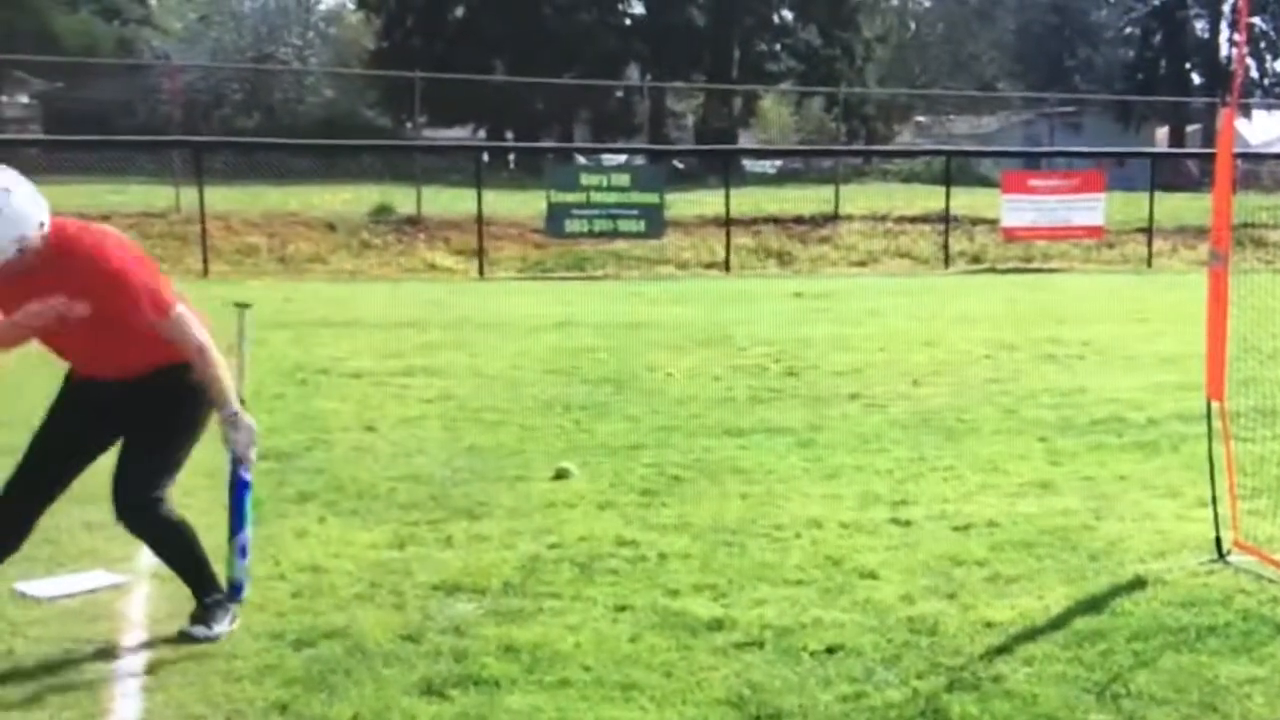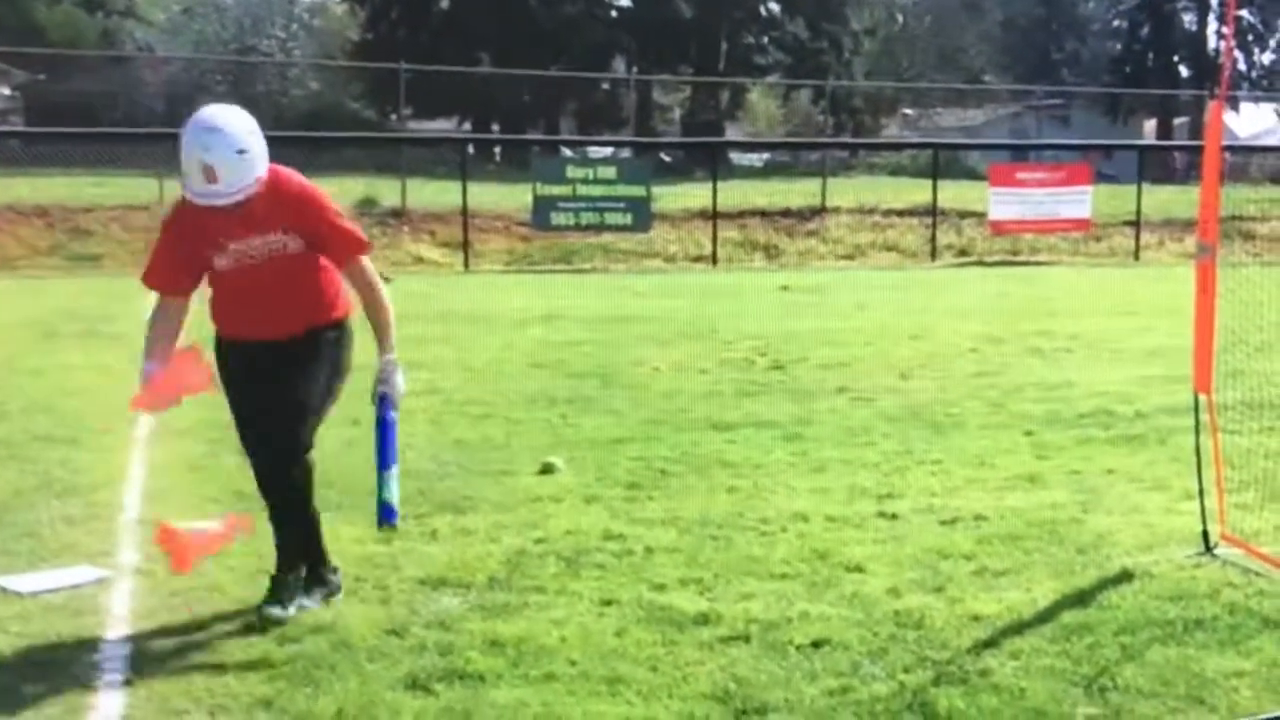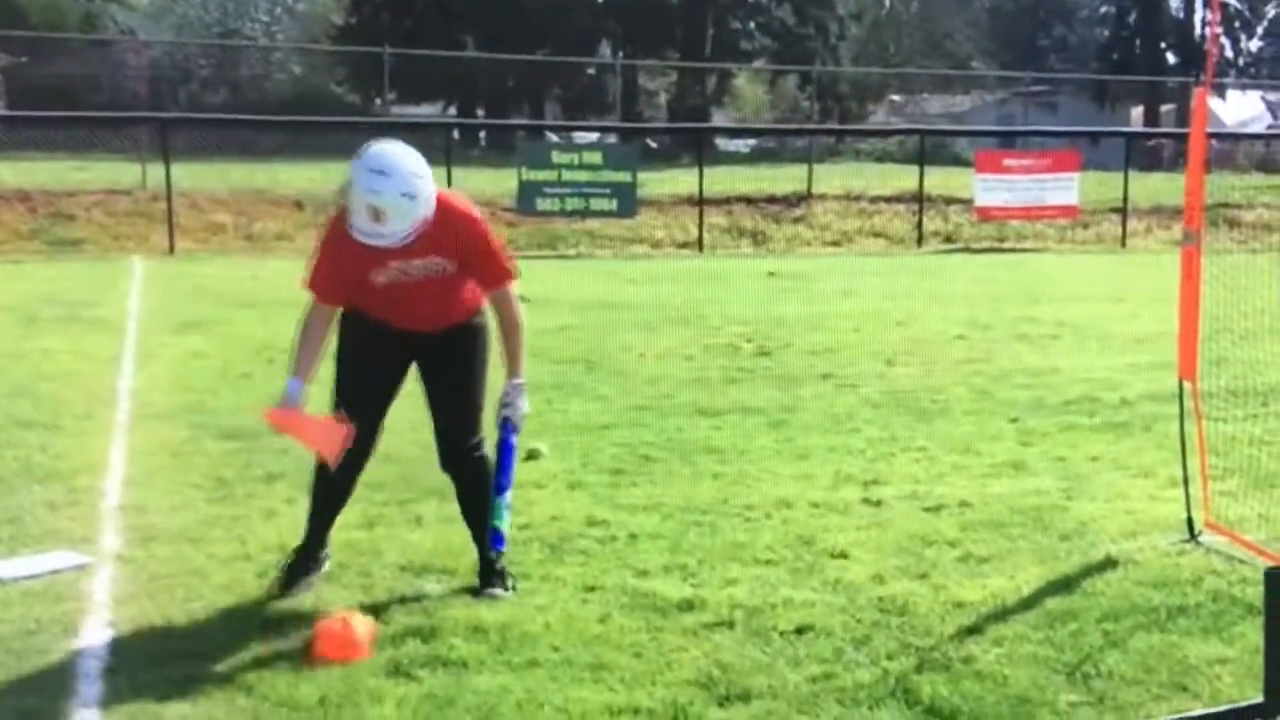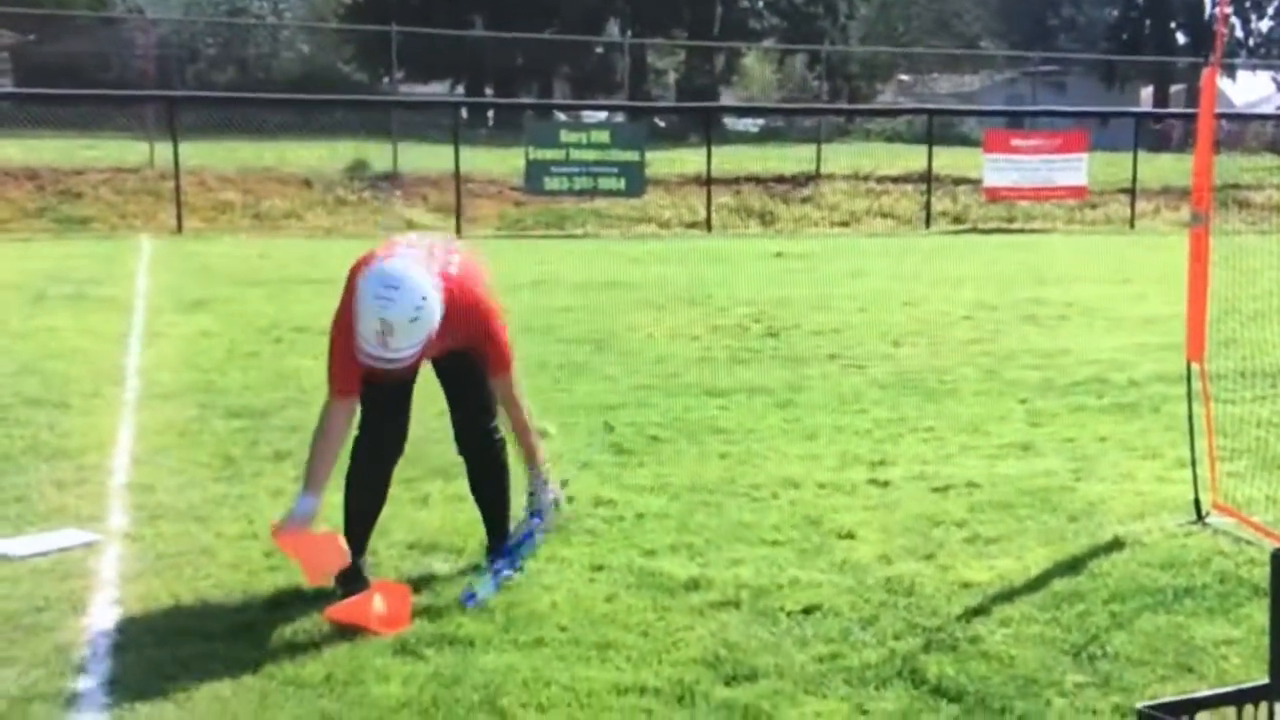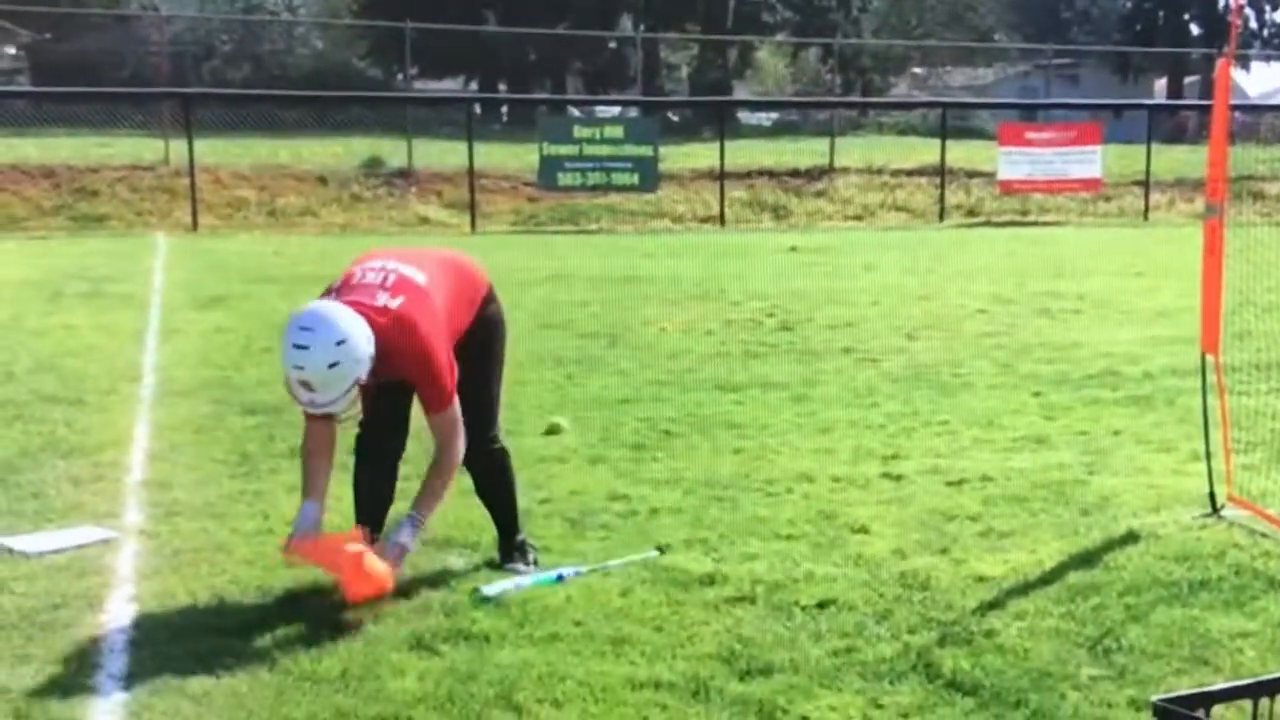
dt=0.5s
person 1, frame 1
left shoulder: (96, 255)
left elbow: (186, 331)
left wrist: (231, 414)
left hip: (172, 378)
right hip: (100, 381)
left knee: (136, 501)
left ankle: (215, 601)
person 1, frame 2
left shoulder: (300, 199)
right shoulder: (188, 218)
left elbow: (364, 277)
right elbow: (172, 302)
left wrist: (388, 360)
right wrist: (153, 368)
left hip: (316, 337)
right hip: (243, 349)
left knee: (287, 445)
right knee: (273, 466)
left ankle: (289, 574)
right ankle: (317, 571)
person 1, frame 3
left shoulder: (461, 221)
right shoulder: (348, 229)
left elbow: (506, 301)
right elbow: (322, 310)
left wrist: (516, 384)
right wrist: (296, 386)
left hip: (453, 328)
right hip: (373, 325)
left knee: (463, 448)
right knee: (347, 439)
left ankle: (491, 560)
right ankle: (310, 553)
person 1, frame 4
left shoulder: (469, 300)
right shoulder: (358, 312)
left elbow: (508, 394)
right elbow: (340, 408)
left wrist: (539, 481)
right wrist: (308, 501)
left hip: (459, 330)
right hip: (386, 318)
left knee: (479, 432)
right knee: (380, 437)
left ankle: (501, 547)
right ankle: (350, 560)
person 1, frame 5
left shoulder: (419, 340)
right shoulder: (318, 341)
left elbow: (452, 445)
right elbow: (318, 429)
left wrist: (412, 525)
right wrist: (310, 508)
left hip: (470, 306)
left knee: (480, 438)
right knee: (378, 440)
left ankle: (513, 543)
